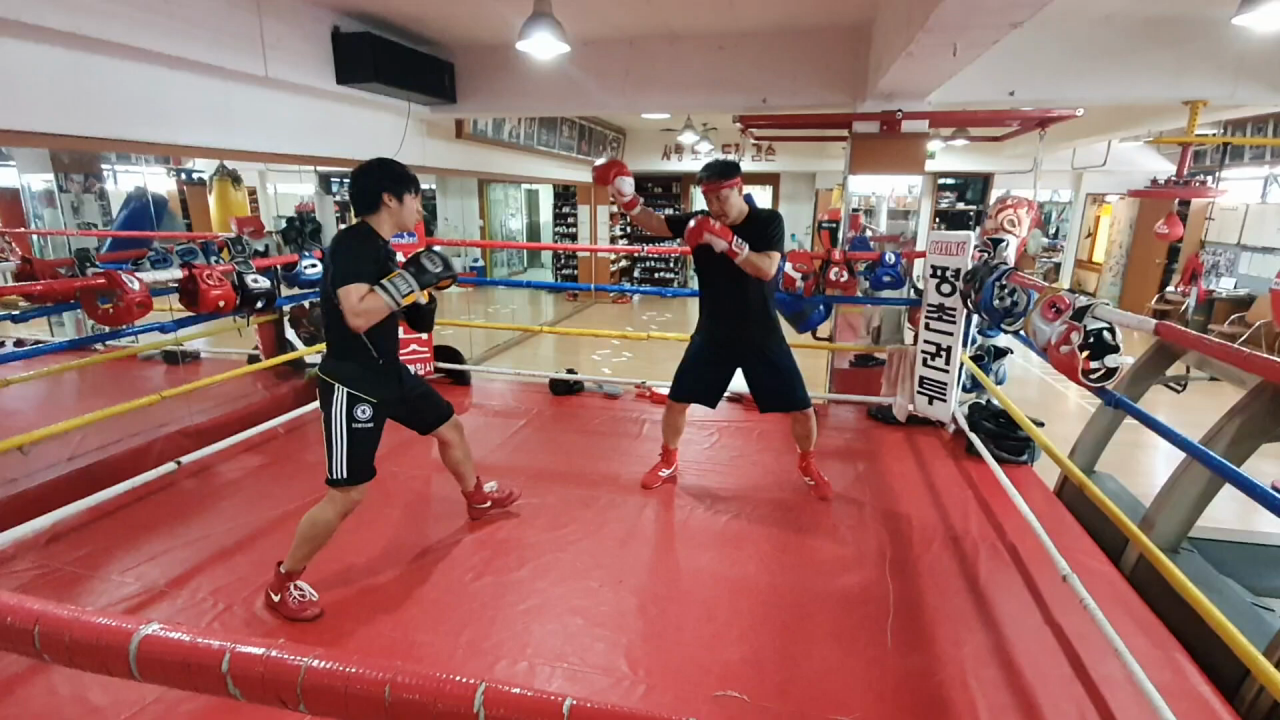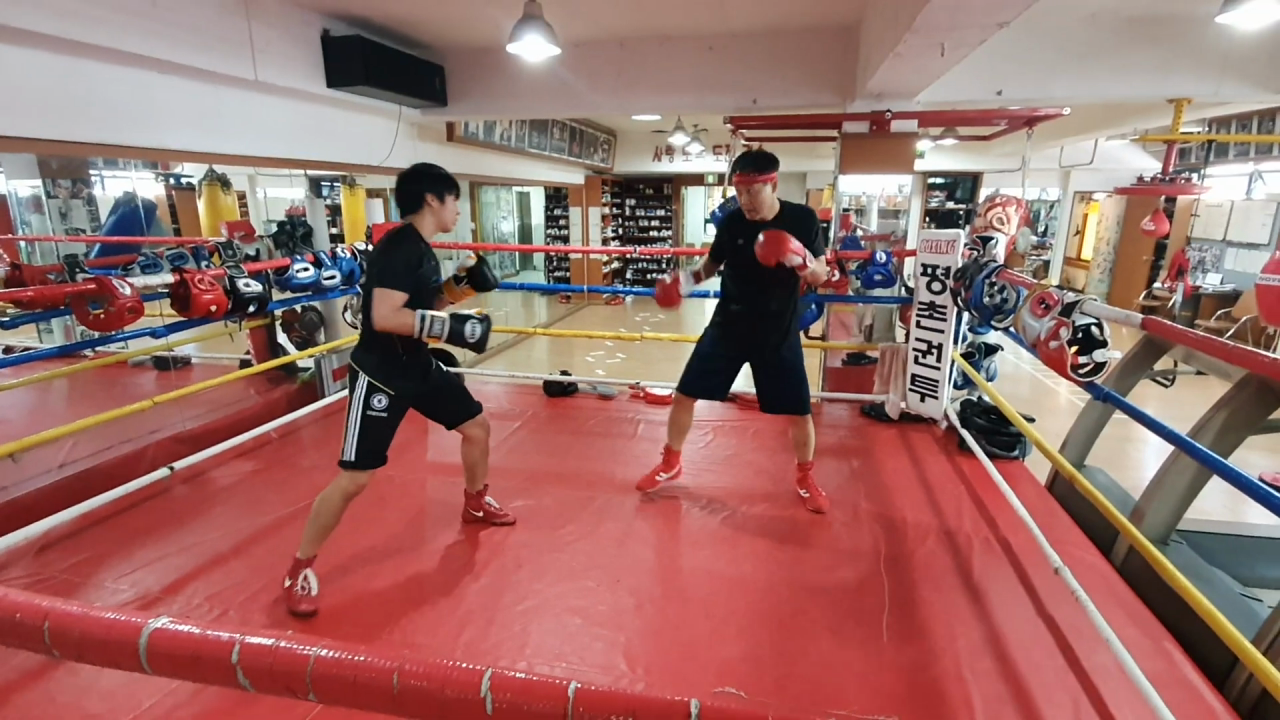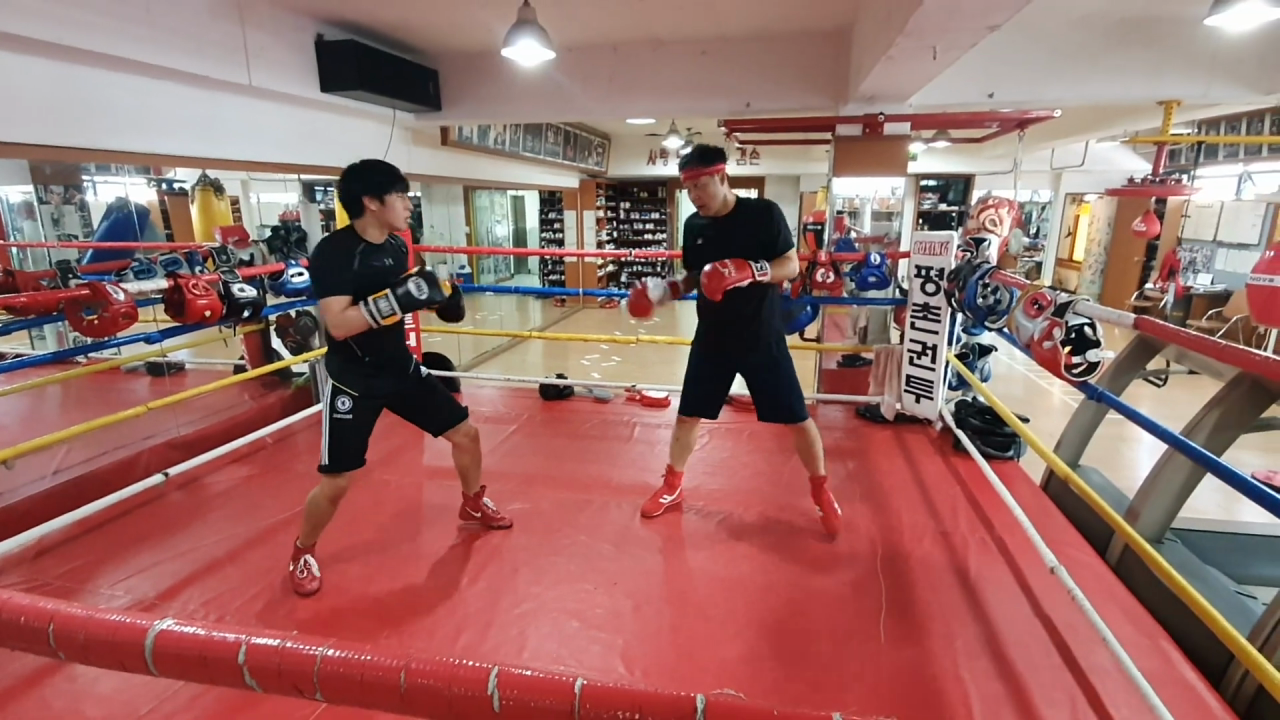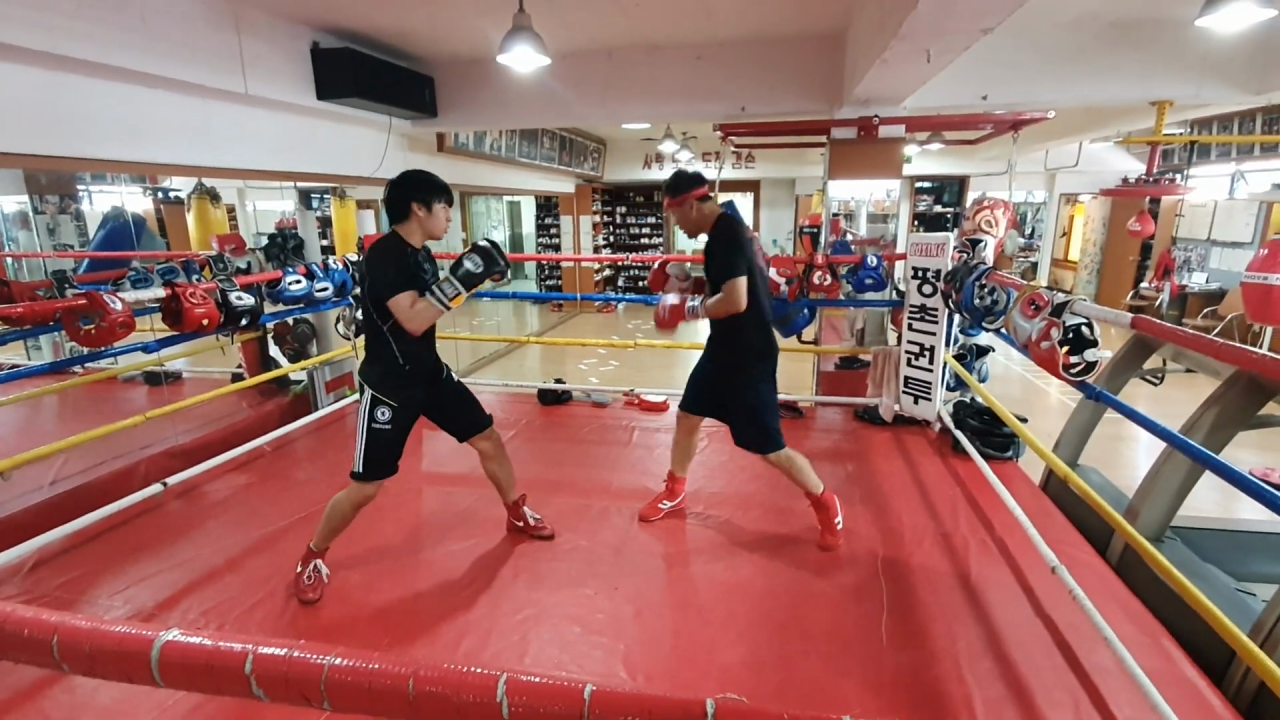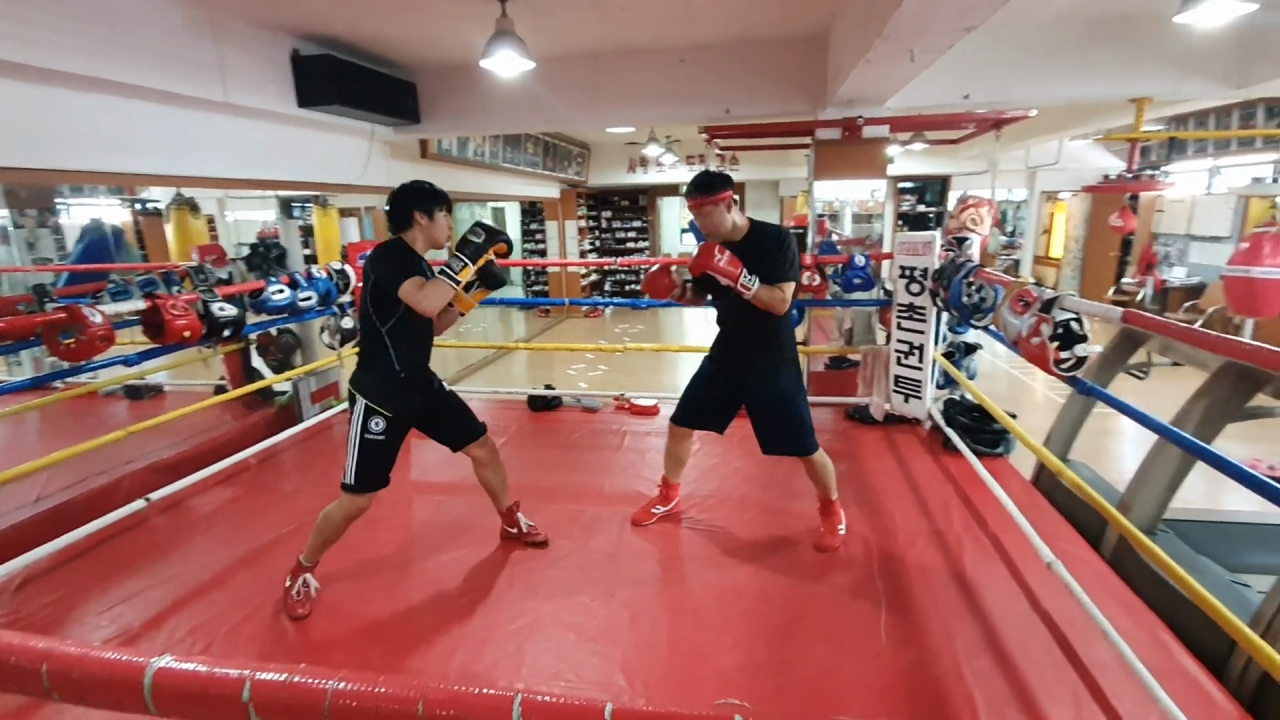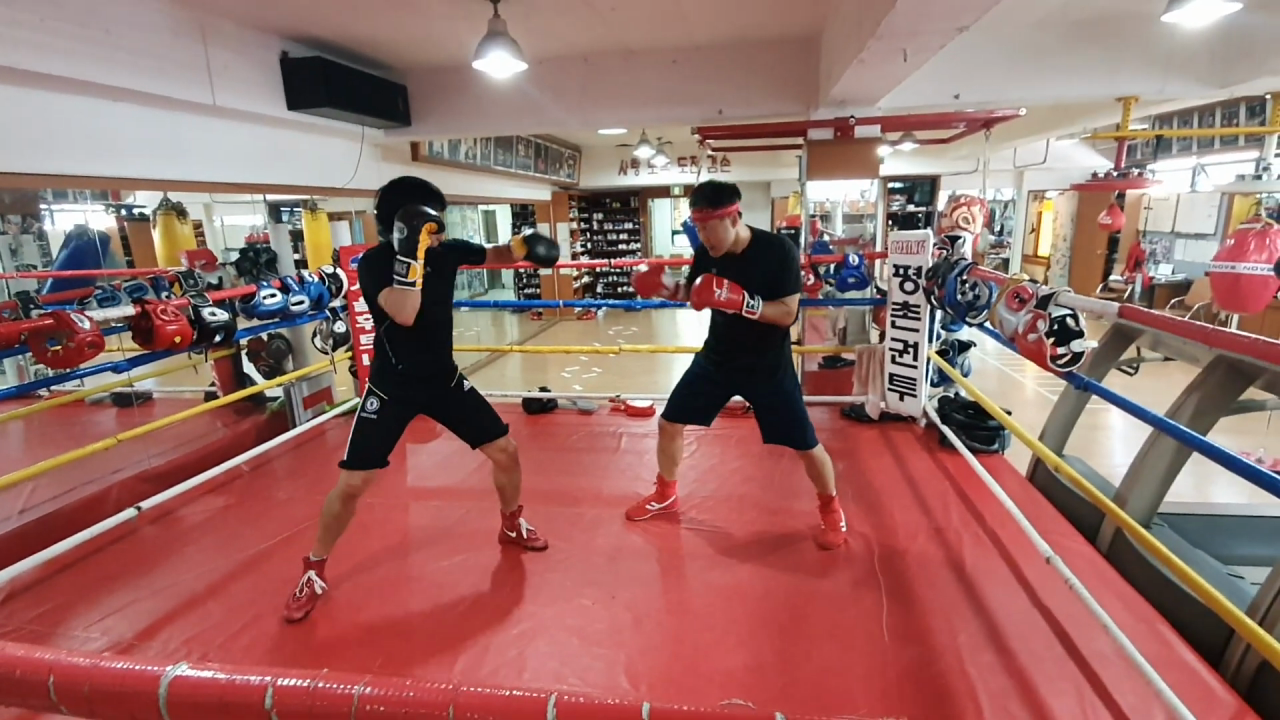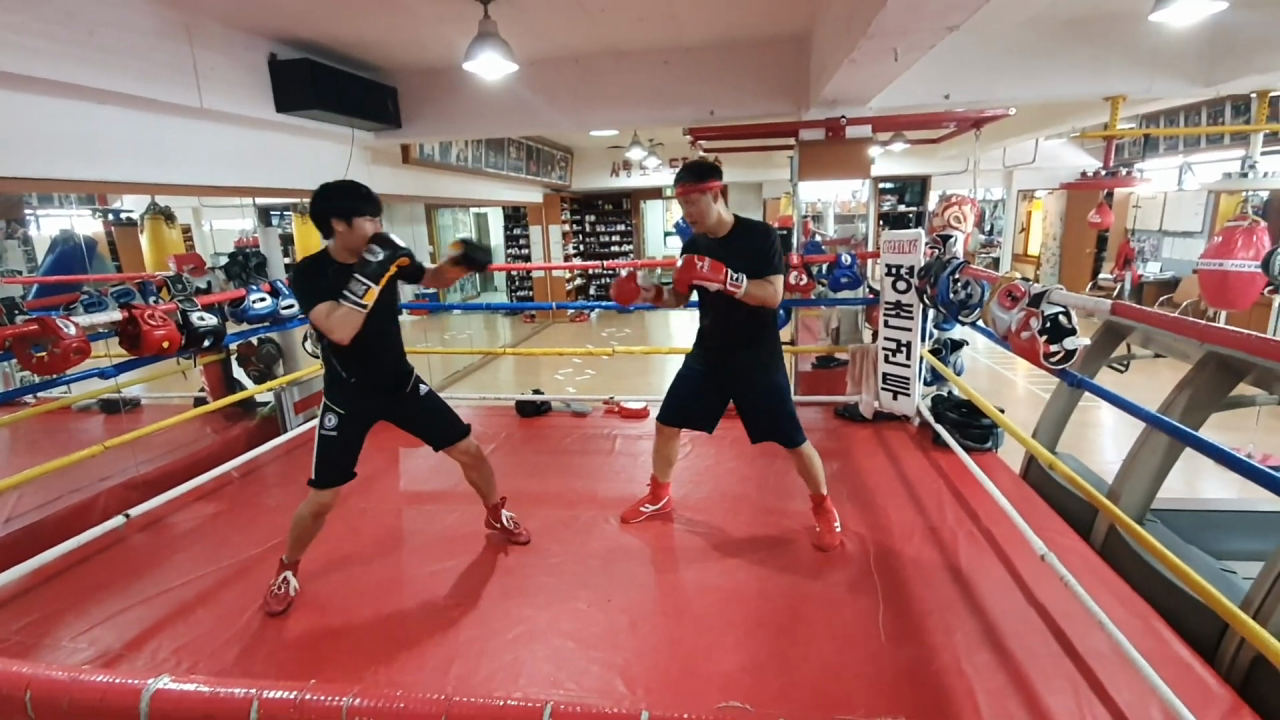
dt=0.5s
person 1, frame 1
left shoulder: (383, 245)
right shoulder: (352, 245)
right elbow: (357, 315)
left wrist: (416, 304)
right wrist: (413, 276)
left hip: (389, 372)
right hip: (352, 384)
left knee: (449, 426)
right knee: (347, 495)
left ankle: (477, 496)
right ankle: (284, 581)
person 1, frame 2
left shoulder: (423, 247)
right shoulder: (398, 247)
right elbow: (385, 317)
left wrist: (463, 282)
right wrist: (451, 328)
left hip: (419, 366)
right hip: (379, 375)
left knee: (477, 425)
right knee: (354, 479)
left ankle: (476, 503)
right ankle: (300, 568)
person 1, frame 3
left shoulder: (397, 246)
right shoulder: (332, 252)
right elbow: (339, 324)
left wrist: (434, 291)
right wrist: (399, 297)
left hip: (402, 367)
right hip: (352, 380)
left knee: (465, 433)
right knee: (336, 482)
left ankle: (474, 503)
right ankle: (302, 554)
person 1, frame 4
left shoulder: (422, 253)
right shoulder: (383, 256)
right elbow: (415, 322)
left wrist: (473, 274)
right wrist: (461, 276)
left hip: (430, 373)
right hip: (388, 386)
left knee: (489, 440)
right knee: (364, 488)
left ankle: (517, 513)
right ankle: (312, 558)
person 1, frame 5
left shoulder: (414, 262)
right shoulder: (389, 256)
left elbow: (432, 326)
right elbow: (427, 305)
left wrist: (473, 291)
right wrist: (467, 257)
left hip: (419, 384)
right hip: (380, 394)
left knee: (484, 447)
right knee: (356, 500)
left ankle: (511, 521)
right ankle: (302, 571)
person 1, frame 6
left shoulder: (446, 250)
right shoulder: (374, 262)
left elbow: (496, 256)
right elbow: (406, 315)
left wrist: (523, 246)
right wrist: (410, 248)
left hip: (442, 378)
right hip: (391, 384)
left knee: (505, 450)
right knee: (352, 482)
left ankle: (512, 525)
right ankle: (313, 569)
person 1, frame 7
left shoulder: (385, 256)
right shoulder: (309, 274)
left elbow: (440, 280)
right elbow: (340, 332)
left wrist: (458, 259)
right wrist: (369, 272)
left hip: (400, 383)
right hip: (348, 396)
left knee: (469, 450)
right knee: (322, 499)
left ankle: (497, 515)
right ankle: (287, 568)
person 2, frame 1
left shoulder: (769, 221)
right shoulder: (700, 223)
left elbow: (767, 269)
right elbow: (653, 224)
left wrist: (726, 241)
right wrist: (627, 198)
left hip: (762, 335)
right hip: (713, 334)
left knee: (801, 409)
right knee: (677, 400)
left ankle: (807, 464)
right ankle: (668, 461)
person 2, frame 2
left shoulder: (803, 219)
right shoulder: (731, 222)
left elbow: (821, 273)
right elbow: (713, 262)
left wrist: (800, 257)
right wrist: (689, 279)
left hip: (779, 334)
right hip: (727, 328)
left knee: (799, 413)
right knee: (684, 394)
left ankle: (805, 479)
right ankle: (671, 462)
person 2, frame 3
left shoulder: (764, 213)
right shoulder: (693, 224)
left elbow: (791, 267)
left wrist: (749, 271)
right wrist: (664, 288)
left hip: (762, 338)
right hip: (712, 338)
left knee: (797, 418)
right knee: (688, 416)
left ankle: (821, 489)
right ankle: (672, 487)
person 2, frame 4
left shoulder: (726, 233)
right shoulder: (723, 230)
left elbow: (736, 301)
left wrist: (685, 309)
right wrist: (685, 285)
left hip: (751, 355)
right hip: (723, 347)
left knee: (769, 448)
right knee: (687, 416)
left ankle: (825, 504)
right ankle: (674, 490)
person 2, frame 5
left shoulder: (776, 239)
right shoulder: (711, 247)
left elbow: (781, 302)
right elbow: (697, 295)
left wrist: (736, 275)
right wrist: (675, 288)
left hip: (774, 362)
right hip: (725, 357)
left knee: (806, 448)
right knee: (679, 426)
left ankle: (832, 511)
right ankle: (668, 496)
person 2, frame 6
left shoulder: (778, 250)
right shoulder: (706, 253)
left elbow: (787, 313)
right elbow: (694, 296)
left wrist: (740, 301)
right wrist: (667, 286)
left hip: (769, 364)
right hip: (717, 357)
left knee: (806, 445)
right knee: (669, 423)
left ankle: (831, 509)
right ankle: (665, 494)
person 2, frame 7
left shoulder: (759, 235)
right shoulder: (695, 244)
left elbow: (773, 294)
right elbow: (680, 295)
left wrist: (722, 277)
right wrist: (647, 292)
left hip: (758, 359)
right hip: (707, 356)
left knee: (794, 441)
right knee: (667, 424)
left ankle: (824, 509)
right ankle: (659, 495)
